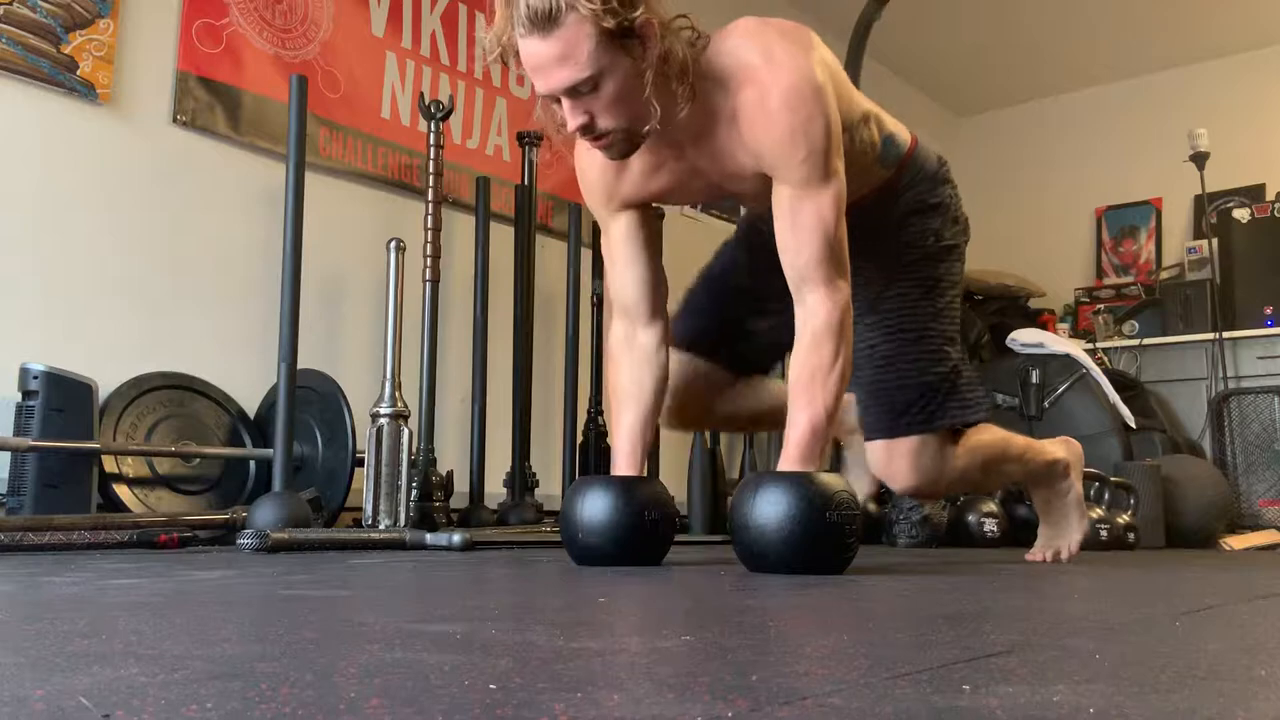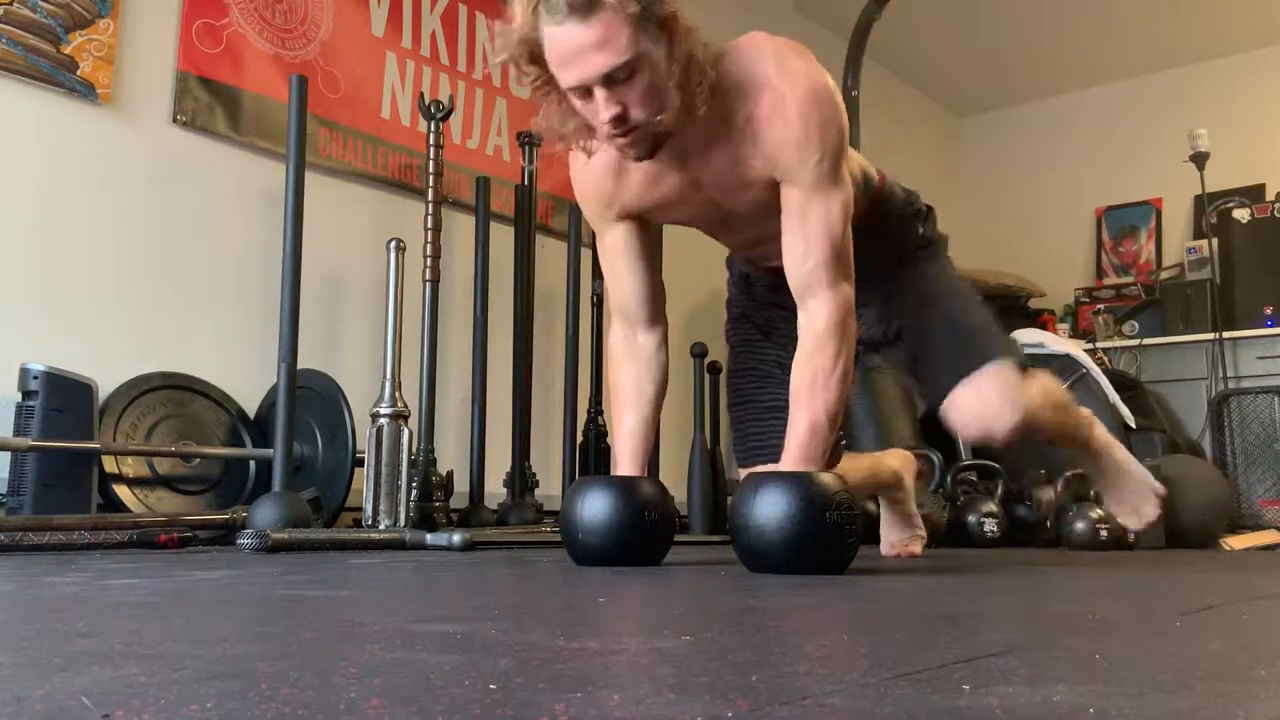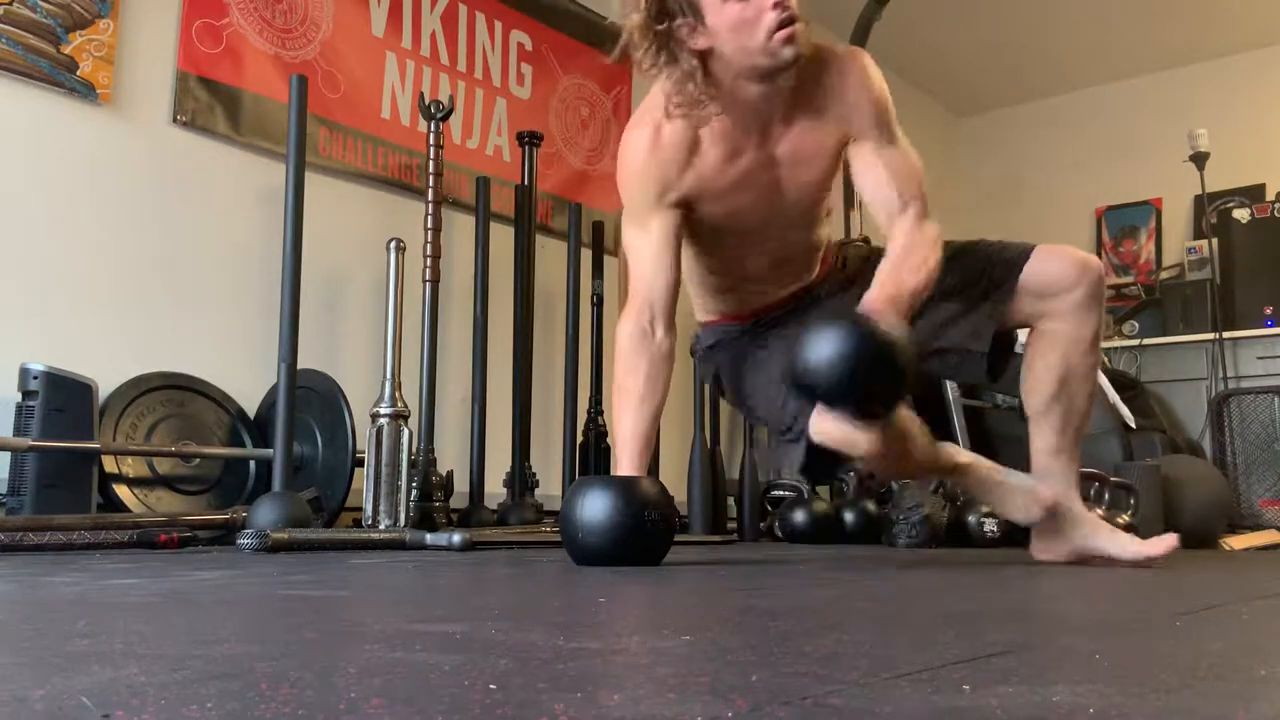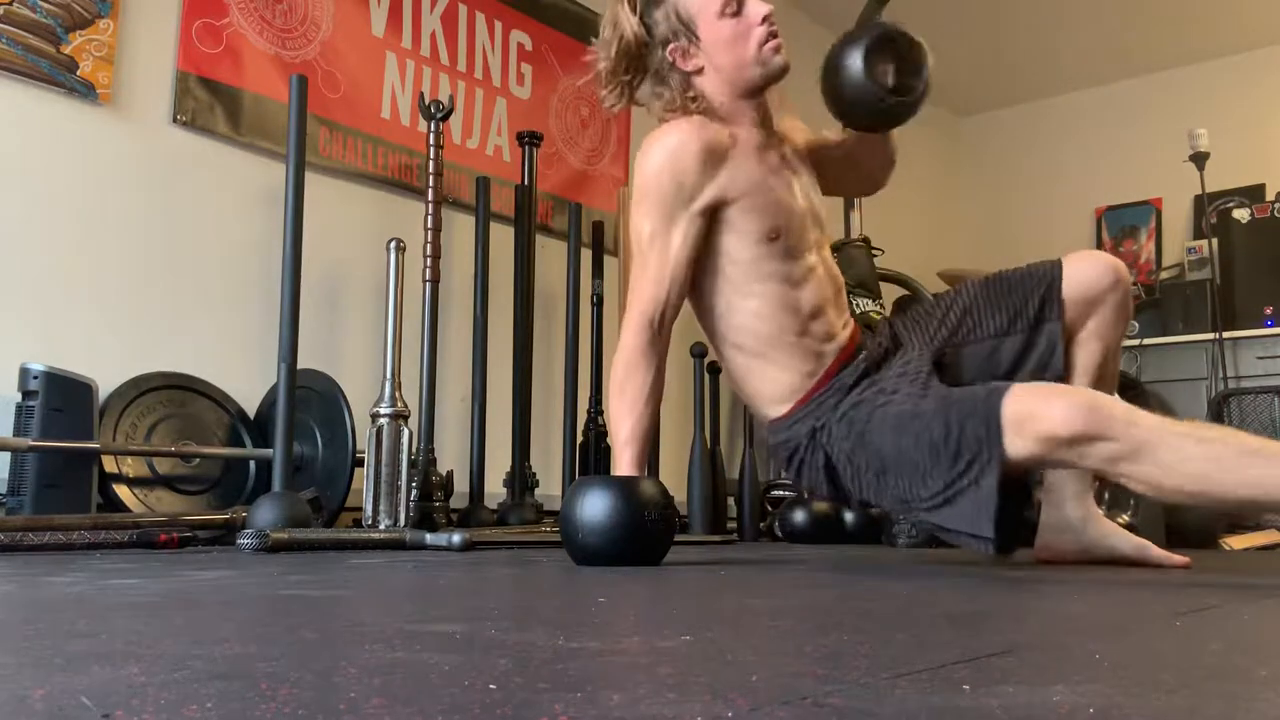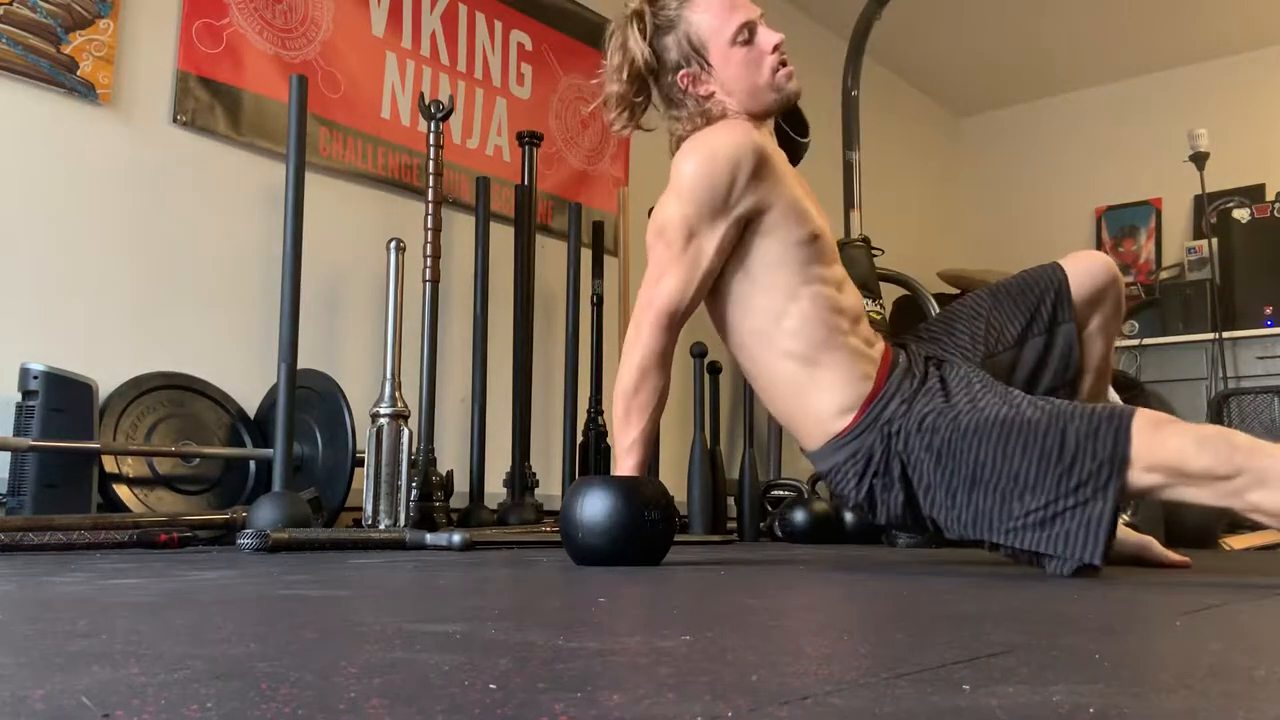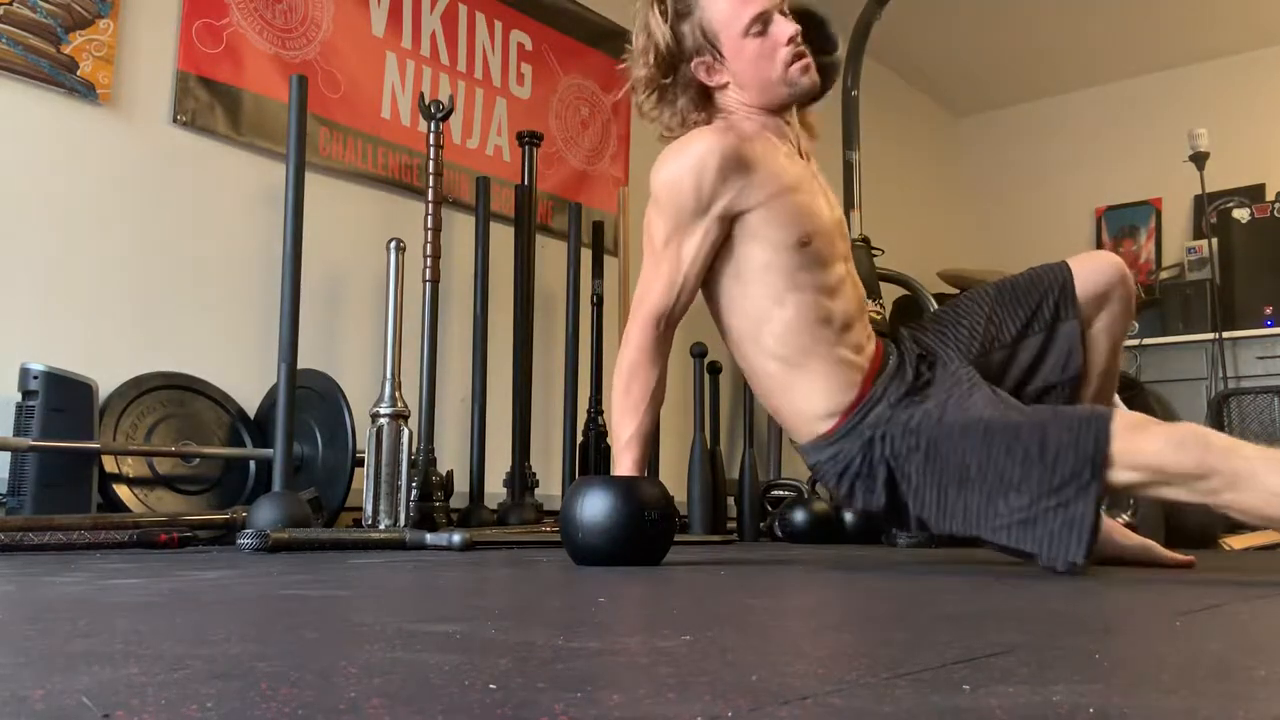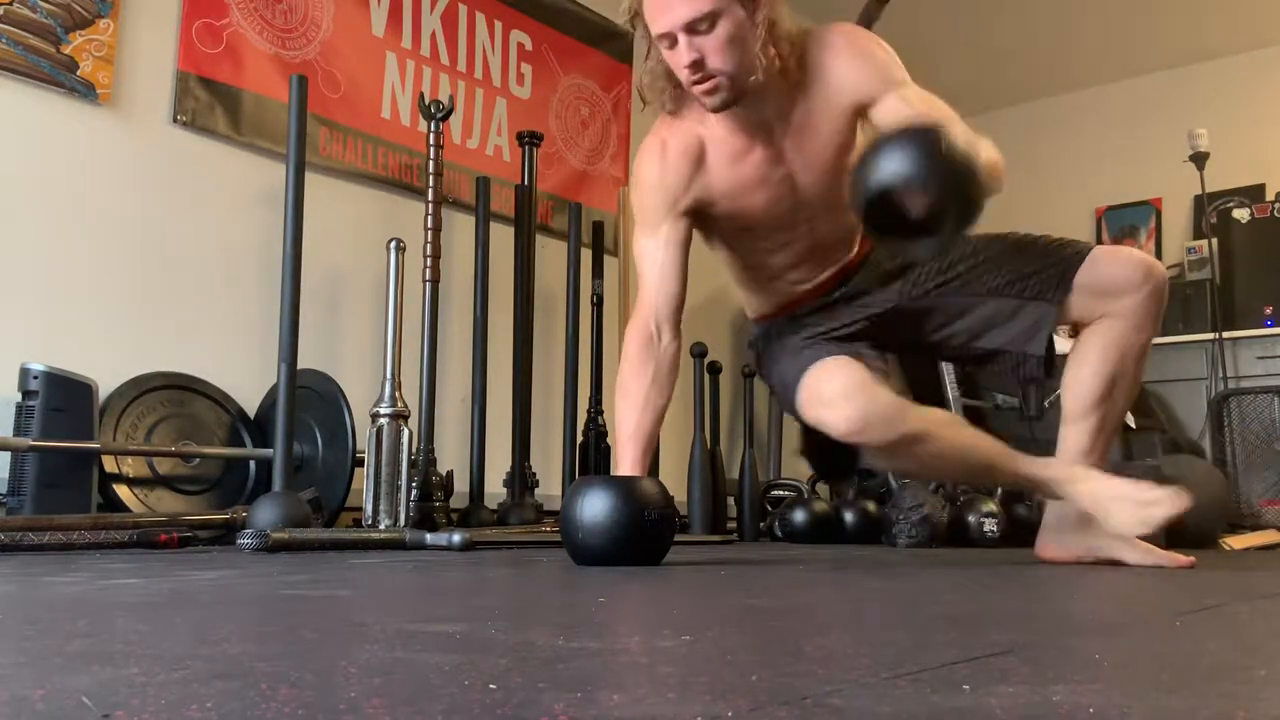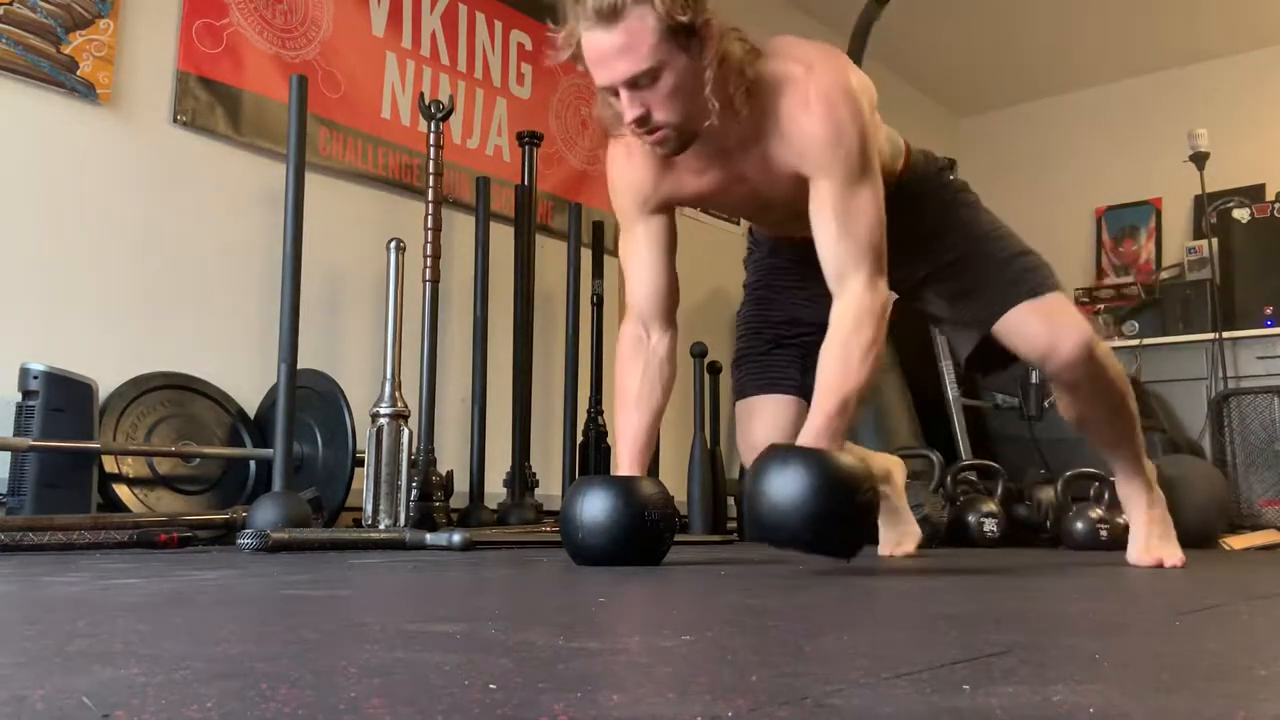
dt=0.5s
person 1, frame 1
left shoulder: (771, 84)
right shoulder: (603, 159)
left elbow: (824, 300)
right elbow: (637, 324)
left wrist: (796, 478)
right wrist: (624, 486)
left hip: (898, 205)
right hip: (782, 218)
left knee: (909, 469)
right knee: (672, 393)
left ankle: (1055, 467)
right ankle: (852, 414)
person 1, frame 2
left shoulder: (785, 95)
right shoulder: (598, 167)
left elbow: (826, 307)
right elbow: (637, 330)
left wrist: (799, 475)
left hip: (876, 234)
right hip: (760, 279)
left knee: (999, 416)
left ankle: (1084, 437)
right ankle: (892, 476)
person 1, frame 3
left shoulder: (843, 80)
right shoulder: (661, 139)
left elbow: (912, 225)
right elbow: (648, 321)
left wrist: (883, 315)
left hip: (835, 282)
right hip: (748, 340)
left knee: (1071, 279)
right knee: (867, 432)
left ankle: (1058, 522)
right ankle: (957, 470)
person 1, frame 4
left shoulder: (771, 129)
right shoulder: (684, 148)
left elbow: (866, 173)
right elbow: (646, 325)
left hip: (880, 357)
right hip: (832, 422)
left knee: (1100, 278)
right knee: (1065, 419)
left ankle: (1068, 517)
person 1, frame 5
left shoulder: (743, 160)
right shoulder: (723, 151)
right elbow: (656, 319)
right wrist: (627, 488)
left hip: (906, 375)
right hip: (893, 440)
left knee: (1094, 277)
right knee: (1195, 457)
left ankle: (1080, 516)
person 1, frame 6
left shoulder: (783, 136)
right shoulder: (707, 158)
right elbow: (652, 320)
left wrist: (803, 89)
right wrist: (626, 486)
left hip: (905, 367)
right hip: (881, 435)
left knee: (1104, 277)
right knee: (1173, 455)
left ankle: (1077, 513)
person 1, frame 7
left shoulder: (838, 57)
right shoulder: (671, 158)
left elbow: (981, 159)
right elbow: (653, 328)
left wrist: (951, 160)
left hip: (891, 265)
right hip: (796, 320)
left knee: (1134, 279)
right knee: (852, 412)
left ankle: (1066, 521)
right ankle: (1053, 482)
person 1, frame 8
left shoulder: (814, 96)
right shoulder: (635, 160)
left elbow: (862, 291)
right elbow: (647, 328)
left wrist: (817, 445)
left hip: (908, 201)
right hip: (788, 245)
left knee: (1068, 345)
right knee: (768, 458)
left ankle: (1140, 492)
right ankle: (879, 476)
